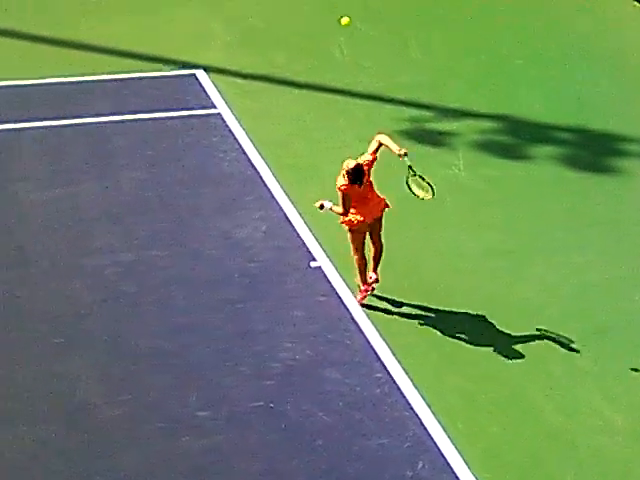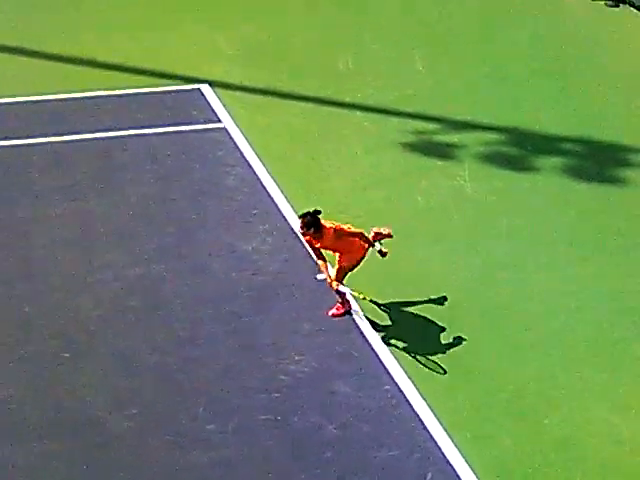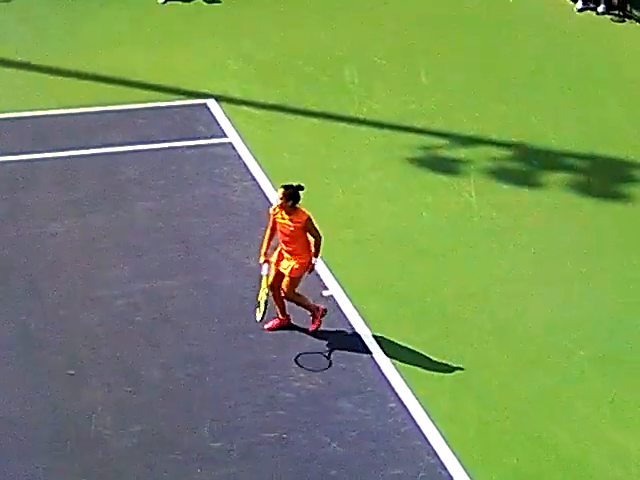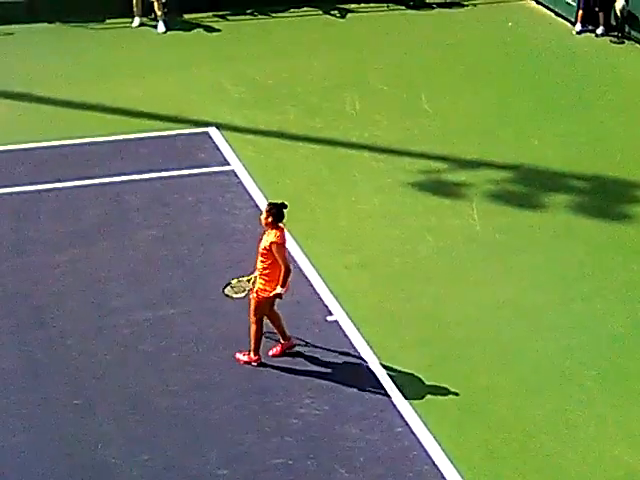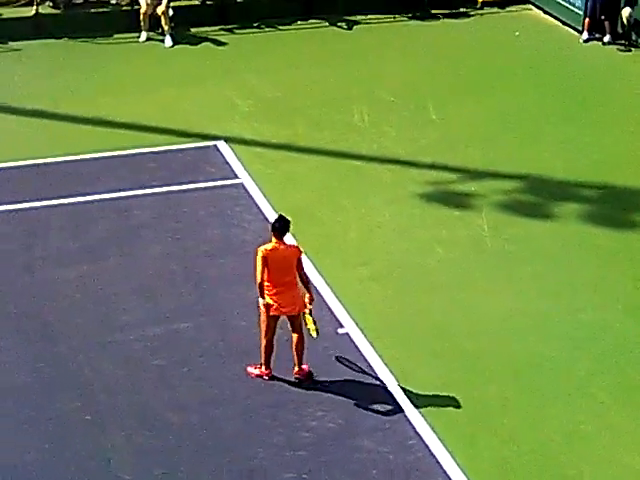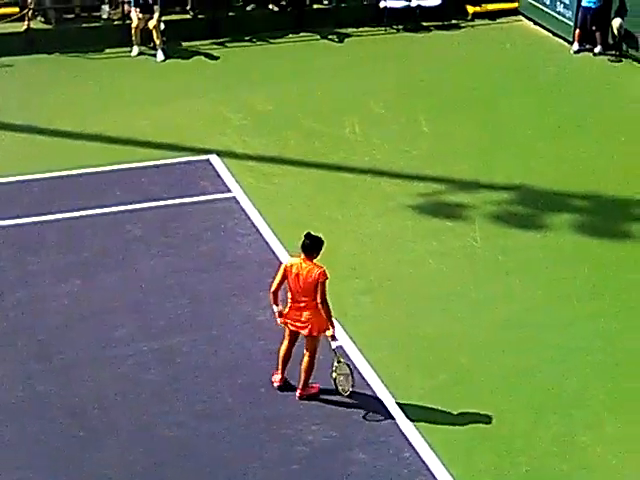
dt=0.5s
person 1, frame 1
left shoulder: (344, 187)
right shoulder: (365, 163)
left elbow: (344, 211)
right elbow: (379, 138)
left wrist: (327, 205)
right wrist: (396, 148)
left hip: (359, 216)
right hip: (376, 208)
left knee: (358, 251)
right knee: (376, 240)
left ankle: (364, 289)
right ankle: (373, 275)
person 1, frame 2
left shoulder: (331, 231)
right shoulder: (308, 237)
left elbow: (360, 234)
right elbow: (320, 259)
right wrist: (328, 277)
left hip: (353, 250)
right hip: (341, 247)
left knee: (336, 281)
left ankle: (344, 304)
right ankle: (376, 235)
person 1, frame 3
left shoulder: (303, 218)
right shoulder: (275, 211)
left elbow: (318, 237)
right elbow: (270, 230)
left wrist: (314, 260)
right wrist: (263, 253)
left hip: (299, 259)
right hip: (283, 253)
left knee: (288, 293)
right knee: (273, 286)
left ankle: (316, 311)
right ankle: (283, 318)
person 1, frame 4
left shoulder: (273, 240)
right shoulder: (278, 230)
left elbow: (286, 268)
left wrist: (280, 288)
left hip: (267, 285)
right hip: (271, 281)
left knee: (256, 320)
right knee: (269, 310)
left ankle: (254, 355)
right ankle: (286, 340)
person 1, frame 5
left shoulder: (263, 251)
right shoulder: (295, 250)
left elbow: (260, 280)
right elbow: (303, 276)
left wrist: (262, 299)
right wrist: (309, 294)
left hip: (271, 300)
right hip: (293, 298)
left knee: (267, 336)
right knee: (297, 331)
left ankle: (265, 369)
right ankle: (299, 369)
person 1, frame 6
left shoulder: (289, 263)
right shoulder: (319, 272)
left elbow: (274, 290)
right elbow: (322, 302)
left wrist: (276, 307)
right wrist: (331, 325)
left hip: (293, 314)
right hip: (312, 318)
left knee: (288, 342)
right knee: (310, 353)
left ankle: (280, 377)
right ankle: (302, 389)
